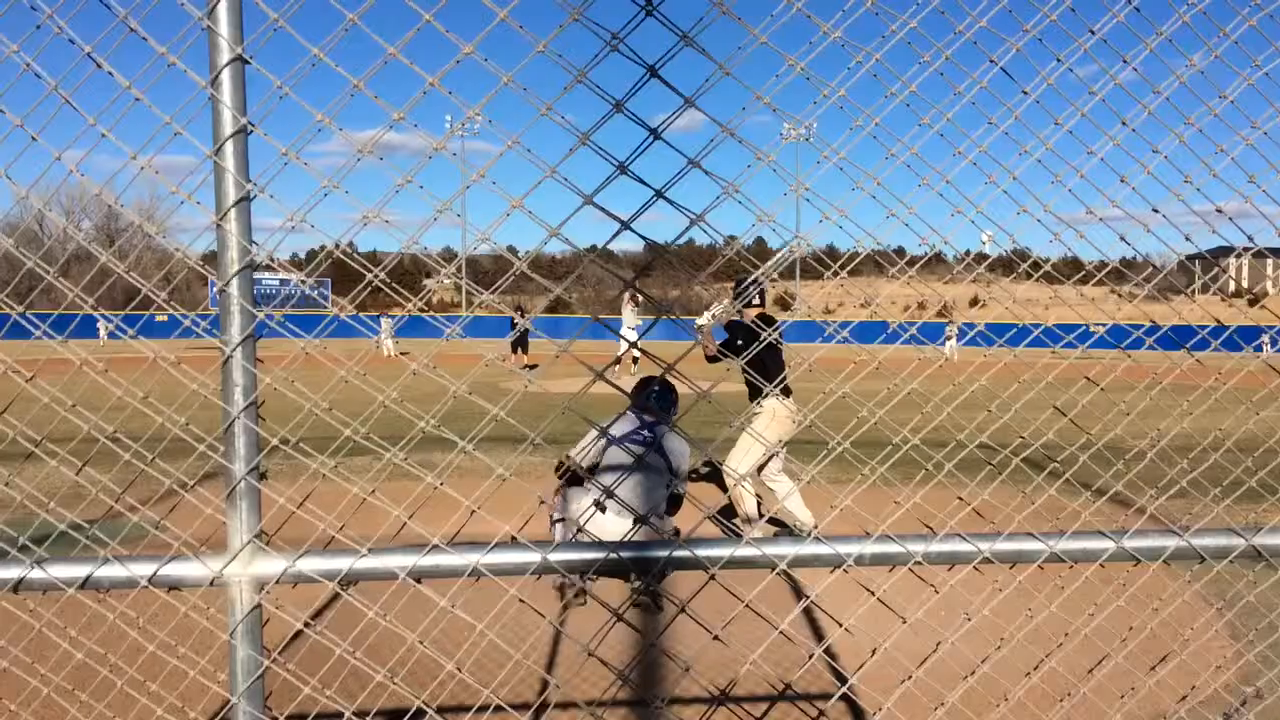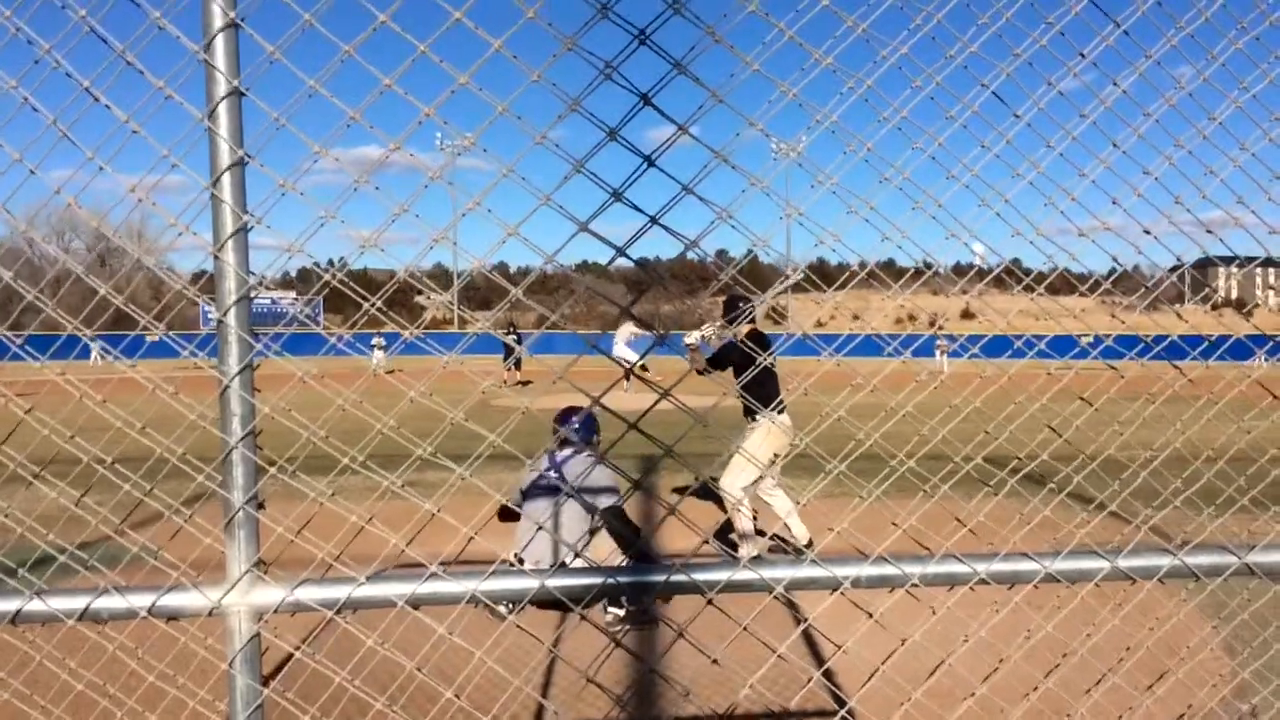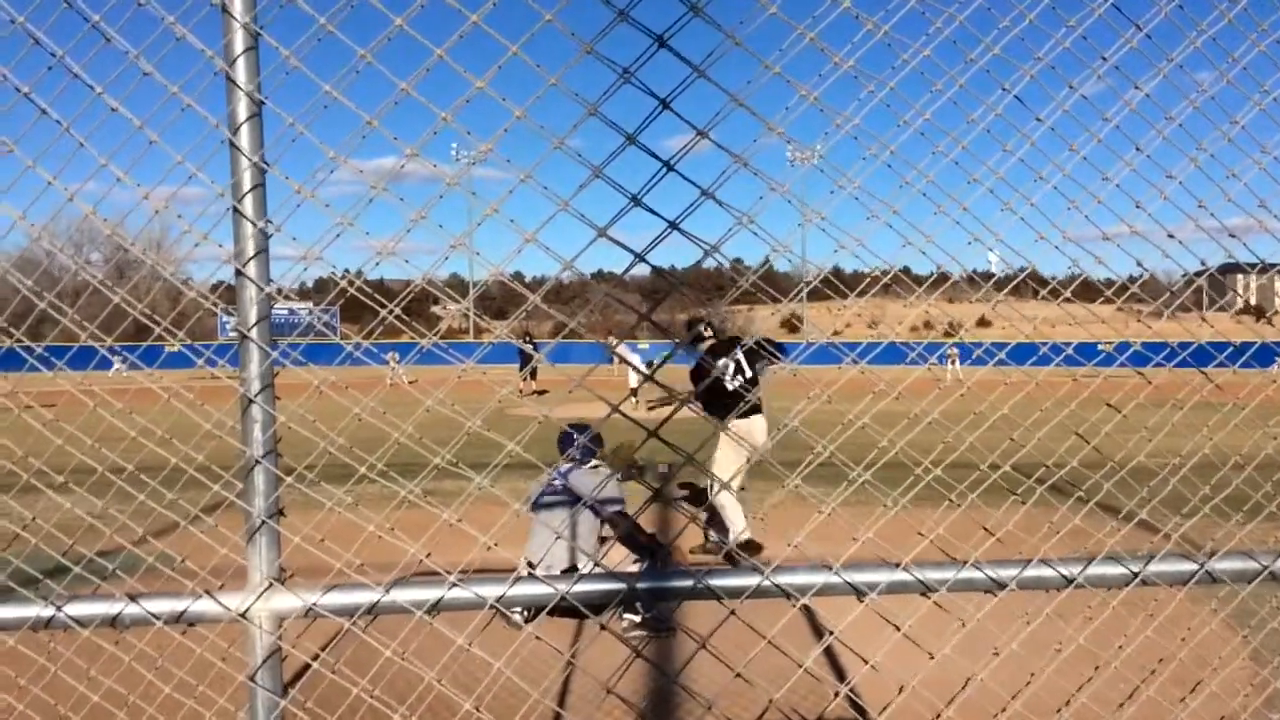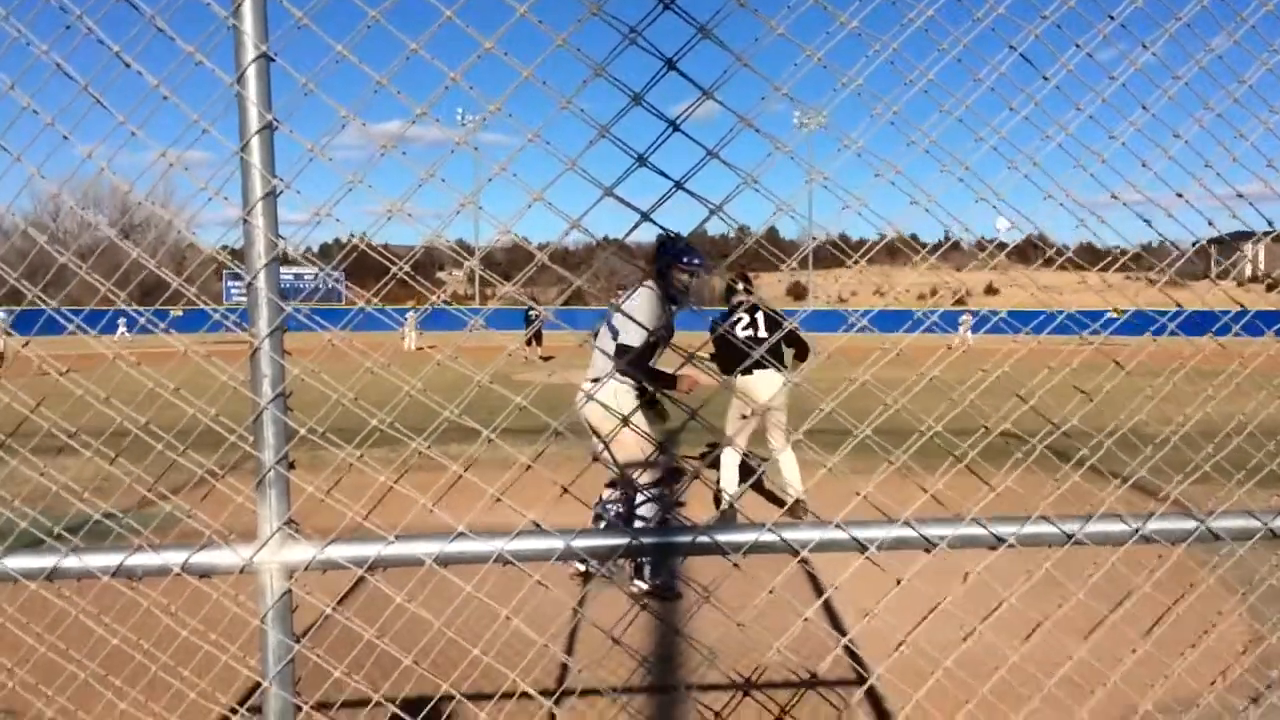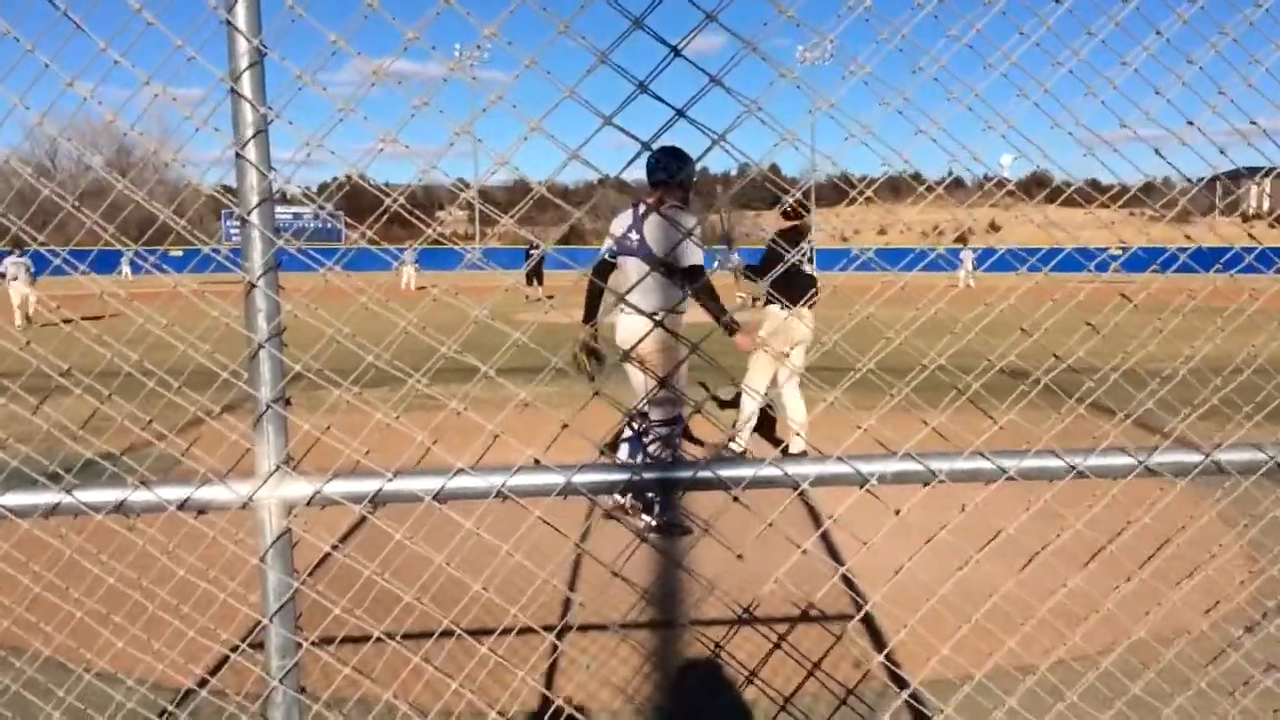
dt=1s
person 1, frame 1
left shoulder: (609, 426)
right shoulder: (678, 445)
left elbow: (564, 472)
right elbow: (672, 505)
left hip: (591, 528)
right hip: (640, 538)
left knee: (566, 493)
right knee: (668, 530)
left ankle: (572, 576)
right ankle: (645, 582)
person 1, frame 2
left shoulder: (538, 468)
right shoulder: (599, 469)
left elbow: (505, 513)
right elbow: (618, 522)
right wrist: (650, 565)
right knee: (627, 536)
left ankle: (508, 599)
right ankle: (619, 609)
person 1, frame 3
left shoulder: (547, 480)
right shoulder: (600, 475)
right elbow: (622, 526)
right wrist: (665, 554)
right knee: (646, 546)
left ankle: (522, 605)
right ankle: (639, 615)
person 1, frame 4
left shoulder: (646, 296)
right shoulder: (648, 298)
right elbow: (626, 360)
left wrist: (647, 394)
right wrist: (673, 382)
left hip: (600, 395)
right hip: (613, 396)
left knee: (624, 480)
right knee: (655, 480)
left ankle: (591, 557)
right ankle: (649, 576)
person 1, frame 5
left shoulder: (625, 219)
right shoulder: (680, 220)
left elbow: (598, 275)
right elbow: (696, 284)
left wrist: (588, 324)
right wrist: (734, 330)
left hip: (626, 324)
right hip: (659, 329)
left knee: (643, 411)
right knee: (665, 419)
left ankle: (626, 489)
right ankle: (657, 510)
person 2, frame 1
left shoulder: (768, 324)
right shoulder: (744, 331)
left elbow: (741, 332)
right elbow: (713, 355)
left wrist: (721, 317)
right wrist: (705, 330)
left hip: (775, 409)
right hip: (766, 409)
left knee: (735, 468)
right knee: (770, 471)
left ankle: (754, 534)
right ankle: (805, 526)
person 2, frame 2
left shoulder: (756, 340)
right shoulder: (743, 345)
left elbow: (714, 363)
right elbow: (705, 367)
left wrist: (703, 341)
right wrist: (694, 348)
left hip: (770, 425)
right hip: (765, 424)
left knee: (731, 484)
right knee: (767, 485)
left ankle: (749, 550)
right ankle: (802, 540)
person 2, frame 3
left shoulder: (700, 370)
right shoulder: (739, 344)
left elbow: (712, 408)
right elbow: (779, 352)
right wrist: (757, 366)
left hip: (737, 429)
right hip: (756, 425)
left knee: (722, 489)
right knee: (722, 483)
left ankle: (744, 542)
right ankle: (717, 540)
person 2, frame 4
left shoulder: (722, 323)
right shoulder: (772, 314)
left elbow: (726, 368)
right elbow: (801, 348)
left wrist: (717, 358)
right wrist: (785, 373)
left hip: (748, 384)
right hip: (777, 383)
left knee: (731, 447)
right knee: (781, 444)
left ankle: (728, 505)
right ankle: (797, 500)
person 2, frame 5
left shoulder: (783, 237)
right shoulder: (805, 241)
left elbow: (763, 273)
left wrist: (740, 267)
right wrist: (760, 298)
left hip: (781, 315)
right hip: (803, 318)
left knee: (754, 385)
right knee: (790, 384)
left ankle: (737, 445)
right ankle: (797, 447)
